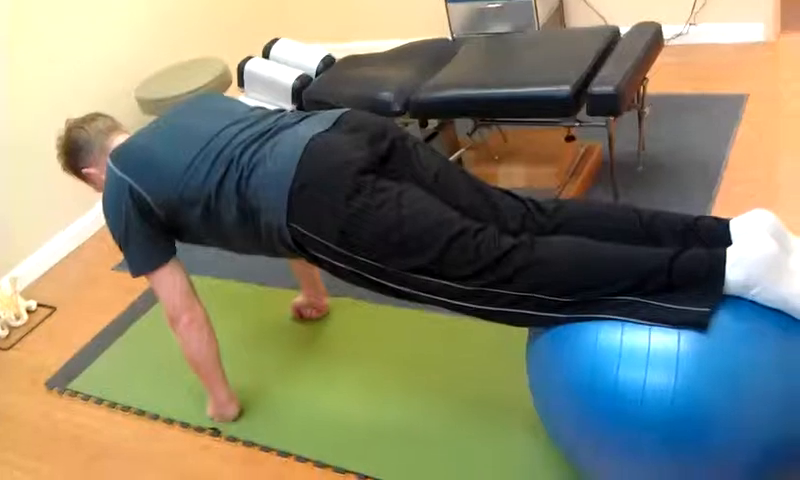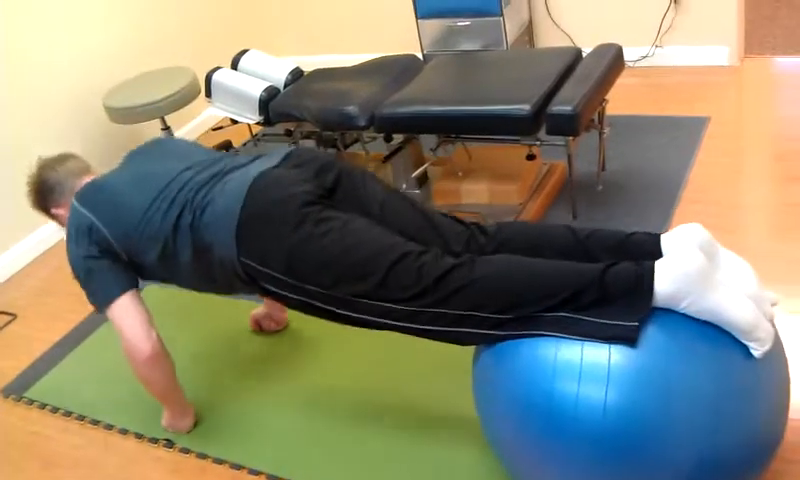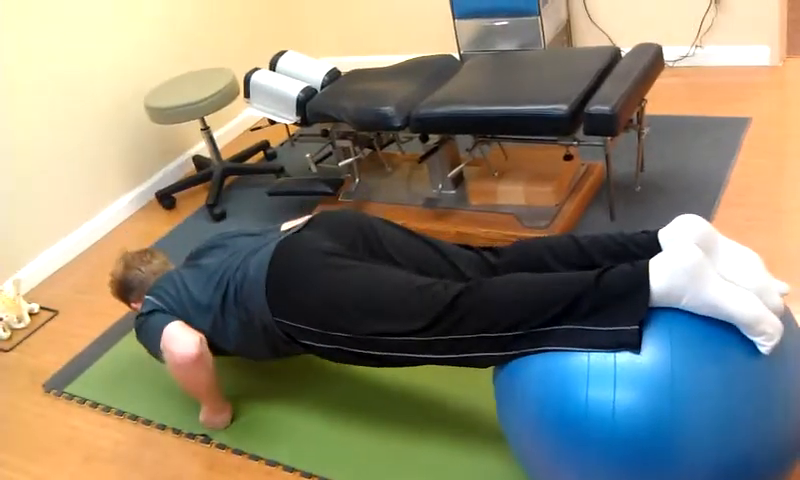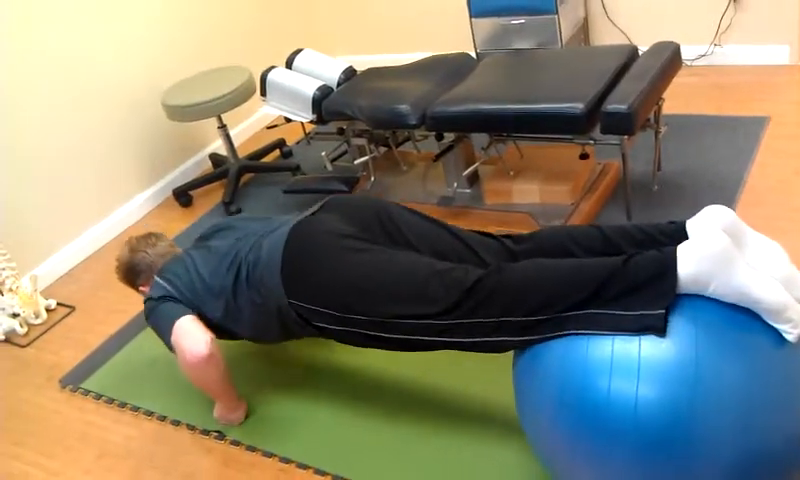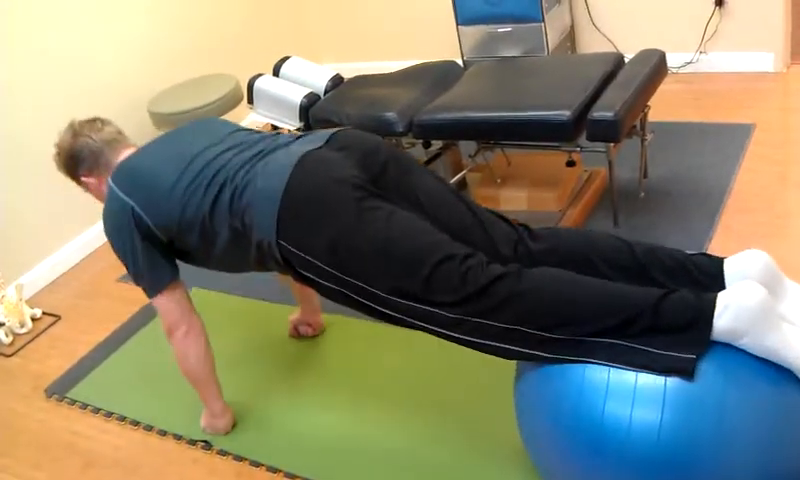
dt=1s
person 1, frame 1
left shoulder: (123, 194)
right shoulder: (195, 105)
left elbow: (184, 314)
left wrist: (221, 401)
right wrist: (312, 290)
left hip: (323, 197)
right hip: (352, 130)
left knee: (502, 271)
right knee: (528, 224)
left ankle: (726, 270)
right ankle: (727, 234)
person 1, frame 2
left shoulder: (85, 235)
right shoulder: (148, 151)
left elbow: (143, 346)
left wrist: (177, 412)
right wrist: (275, 302)
left hip: (276, 233)
right hip: (303, 167)
left knee: (445, 293)
right knee: (473, 248)
left ankle: (659, 285)
right ankle: (666, 248)
person 1, frame 3
left shoulder: (153, 313)
right shoulder: (211, 246)
left elbow: (188, 348)
right elbow: (306, 219)
left wrist: (215, 408)
left hip: (301, 291)
right hip: (336, 228)
left knee: (461, 320)
right knee: (492, 271)
left ankle: (659, 283)
right ankle: (670, 244)
person 1, frame 4
left shoulder: (163, 296)
right shoulder: (213, 231)
left elbow: (199, 350)
left wrist: (229, 406)
right wrist: (325, 313)
left hip: (317, 272)
right hip: (345, 212)
left knee: (481, 305)
right knee: (509, 260)
left ankle: (684, 271)
right ankle: (692, 236)
person 1, frame 5
left shoulder: (122, 208)
right shoulder: (190, 129)
left elbow: (180, 322)
left wrist: (216, 412)
right wrist: (307, 306)
left hip: (317, 211)
right hip: (347, 149)
left knee: (481, 299)
right knee: (520, 252)
left ankle: (721, 317)
right ankle: (726, 273)
